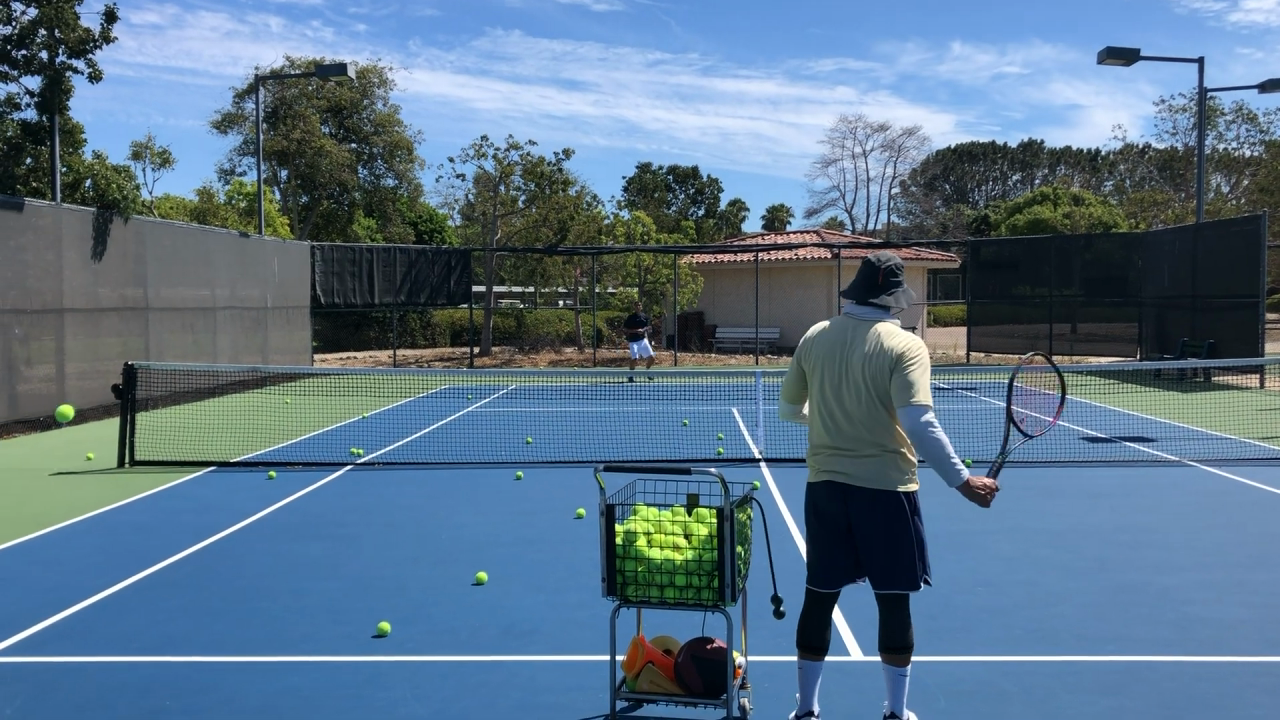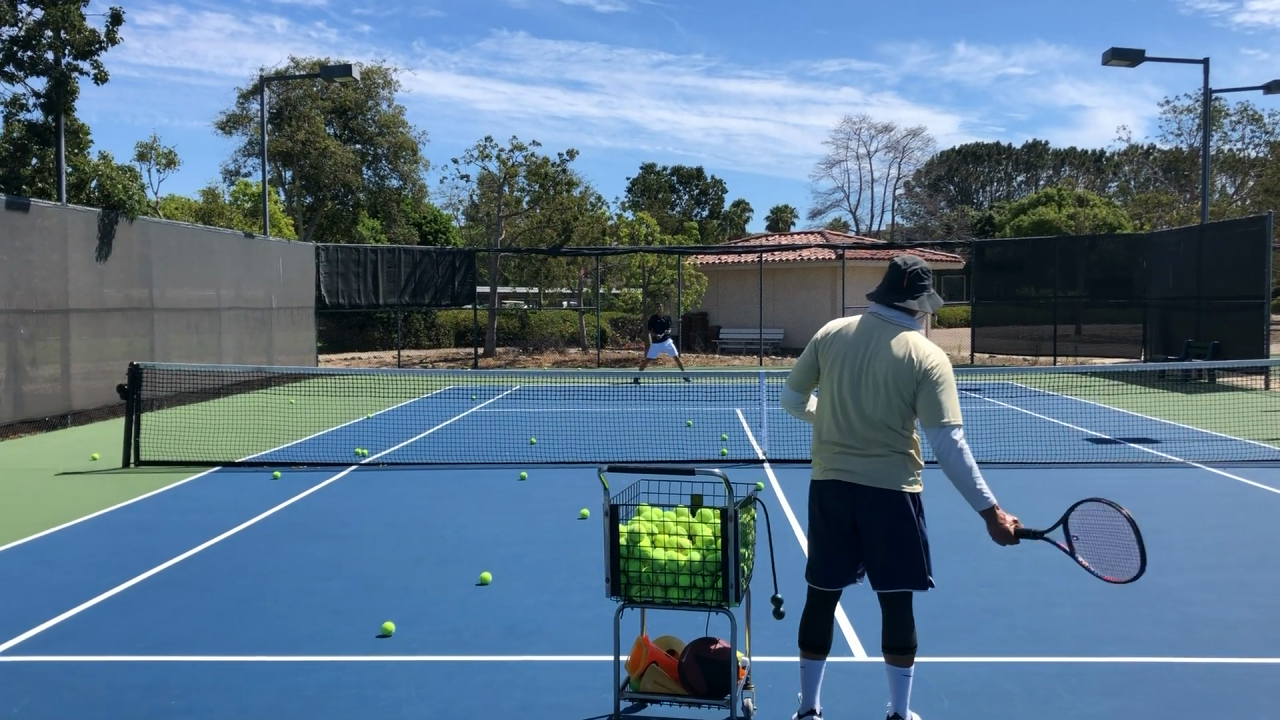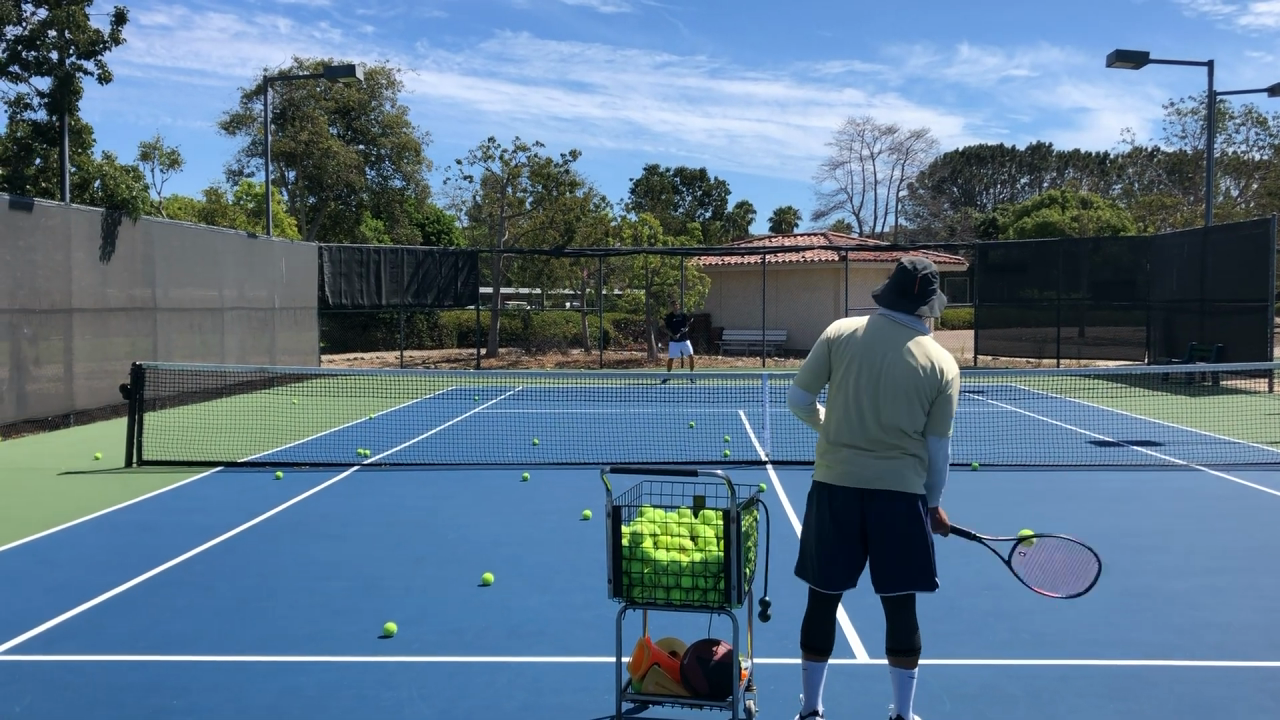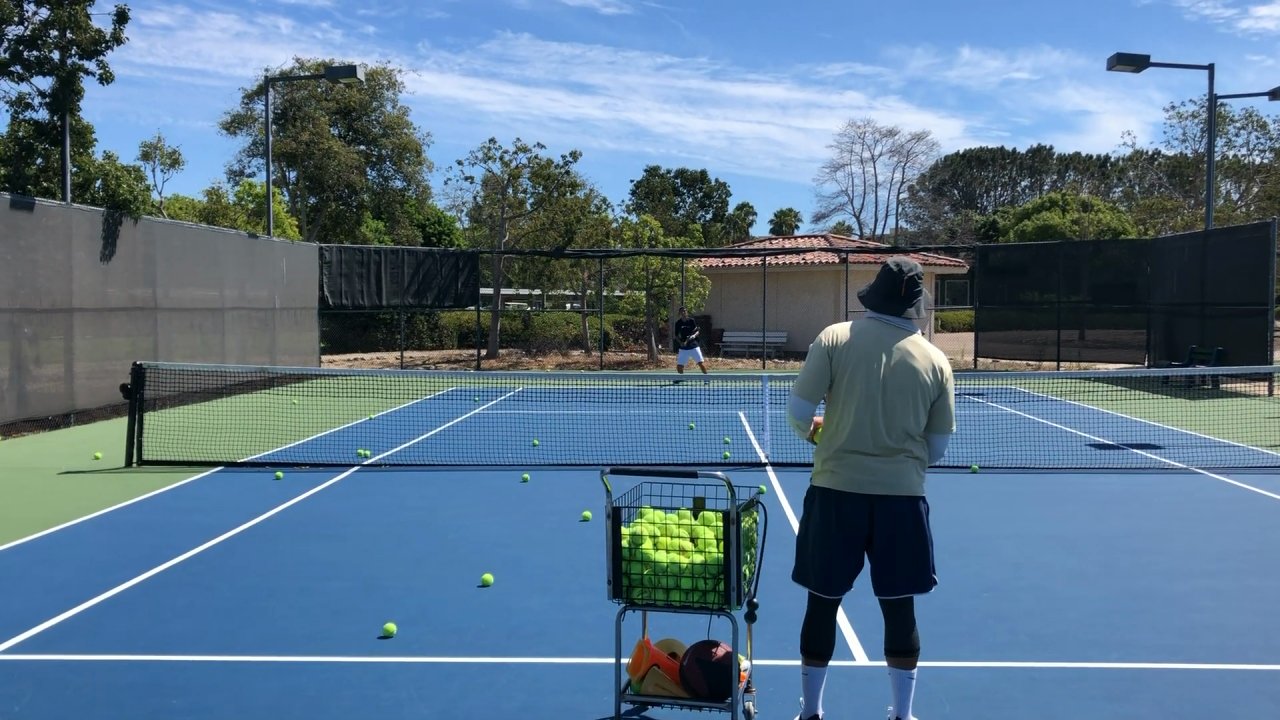
dt=0.2s
person 1, frame 1
left shoulder: (814, 336)
right shoulder: (904, 345)
left elbow: (789, 409)
right elbow: (921, 425)
right wrist: (963, 480)
left hip: (824, 486)
right hip: (884, 489)
left knee: (819, 596)
right knee: (893, 601)
person 1, frame 2
left shoulder: (832, 333)
right shoulder: (926, 356)
left elbow: (790, 399)
right elbow: (948, 441)
right wrist: (988, 508)
left hip: (829, 485)
right hip: (890, 491)
left knee: (821, 595)
right knee: (897, 602)
person 1, frame 3
left shoulder: (840, 332)
right shoulder: (940, 362)
left elbow: (798, 397)
right elbow: (936, 451)
right wrist: (934, 505)
left hip: (835, 486)
right hip: (898, 494)
left knee: (823, 599)
right knee: (900, 606)
person 1, frame 4
left shoulder: (835, 338)
right shoulder: (934, 361)
left elbow: (798, 409)
right elbow: (936, 448)
left wrist: (813, 430)
left hip: (835, 491)
right hip: (901, 497)
left knee: (822, 604)
right knee: (899, 608)
